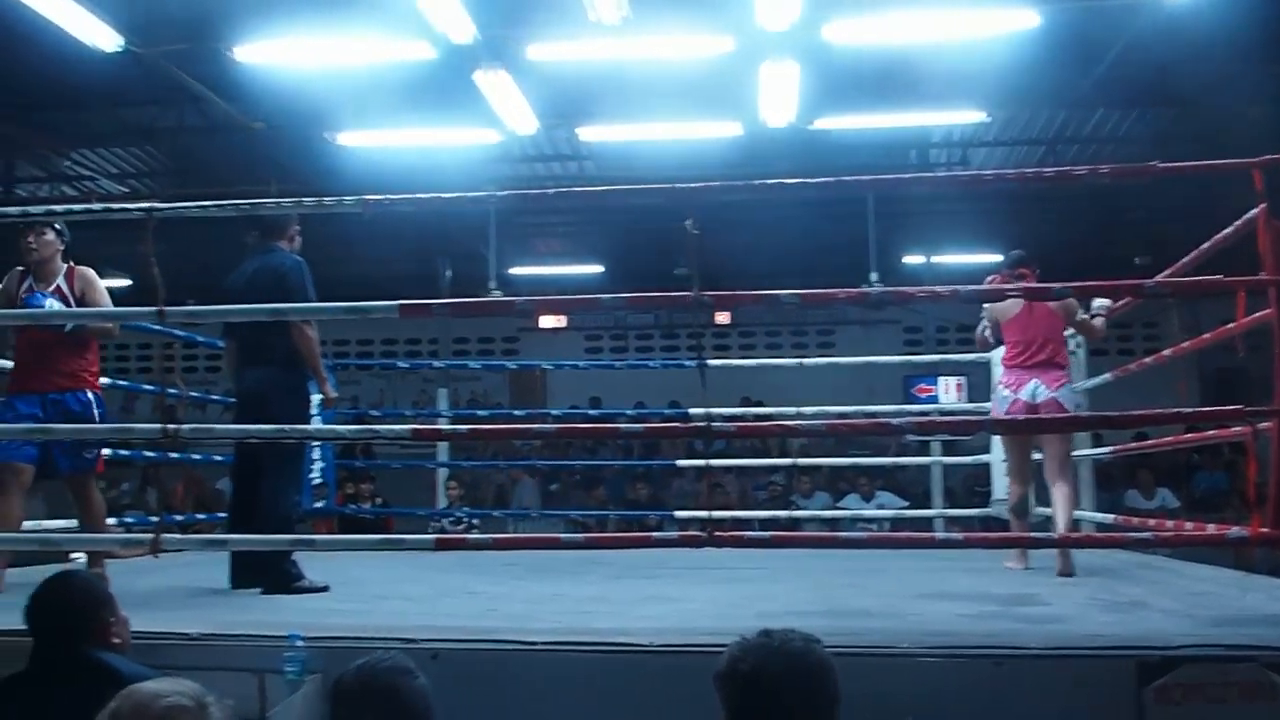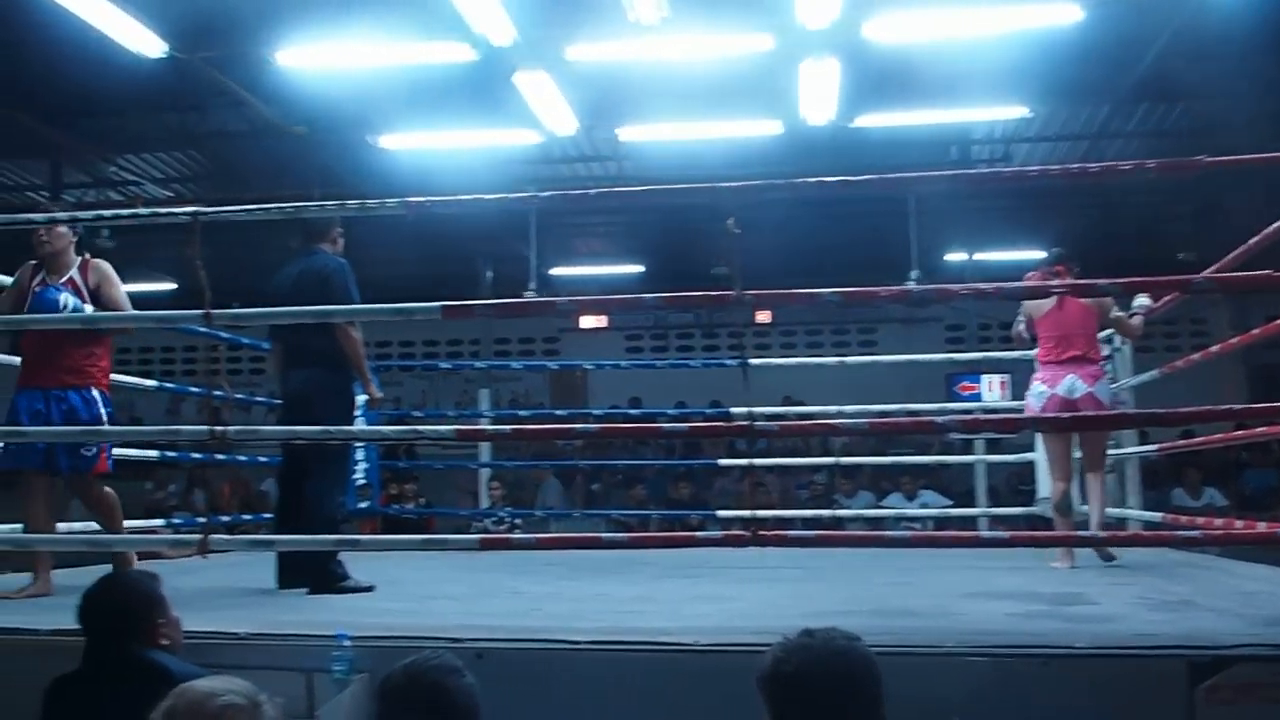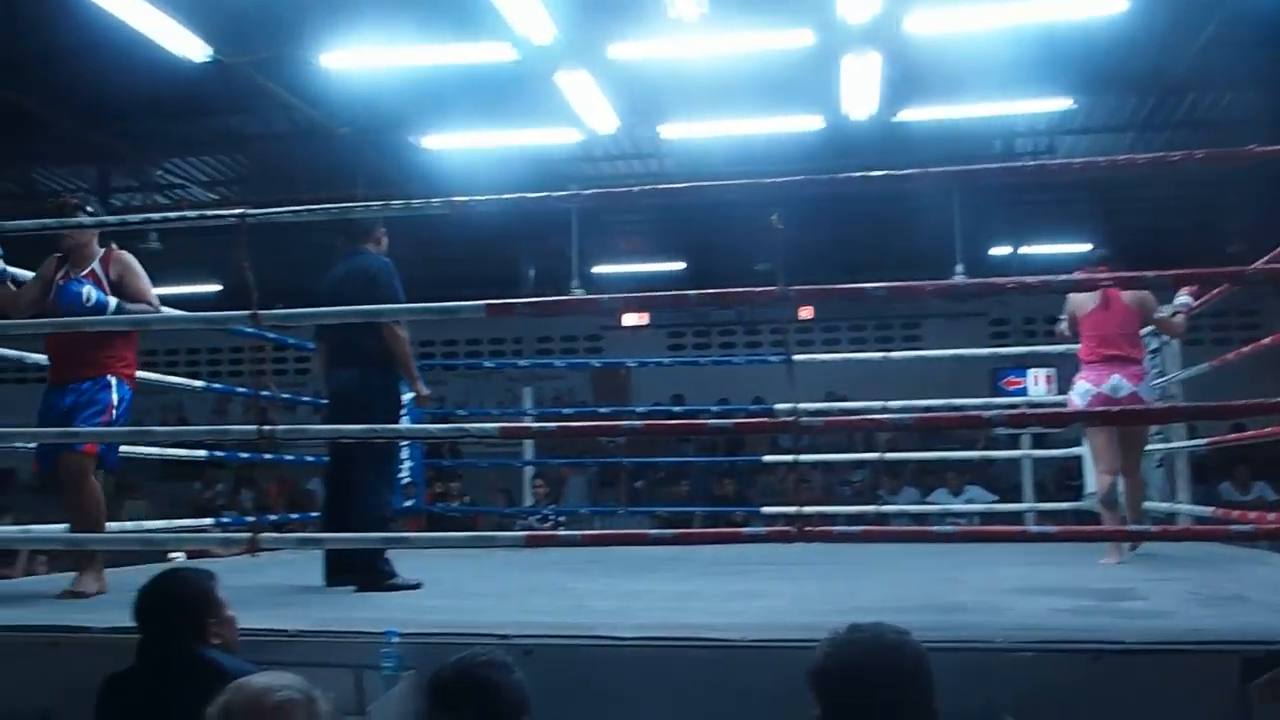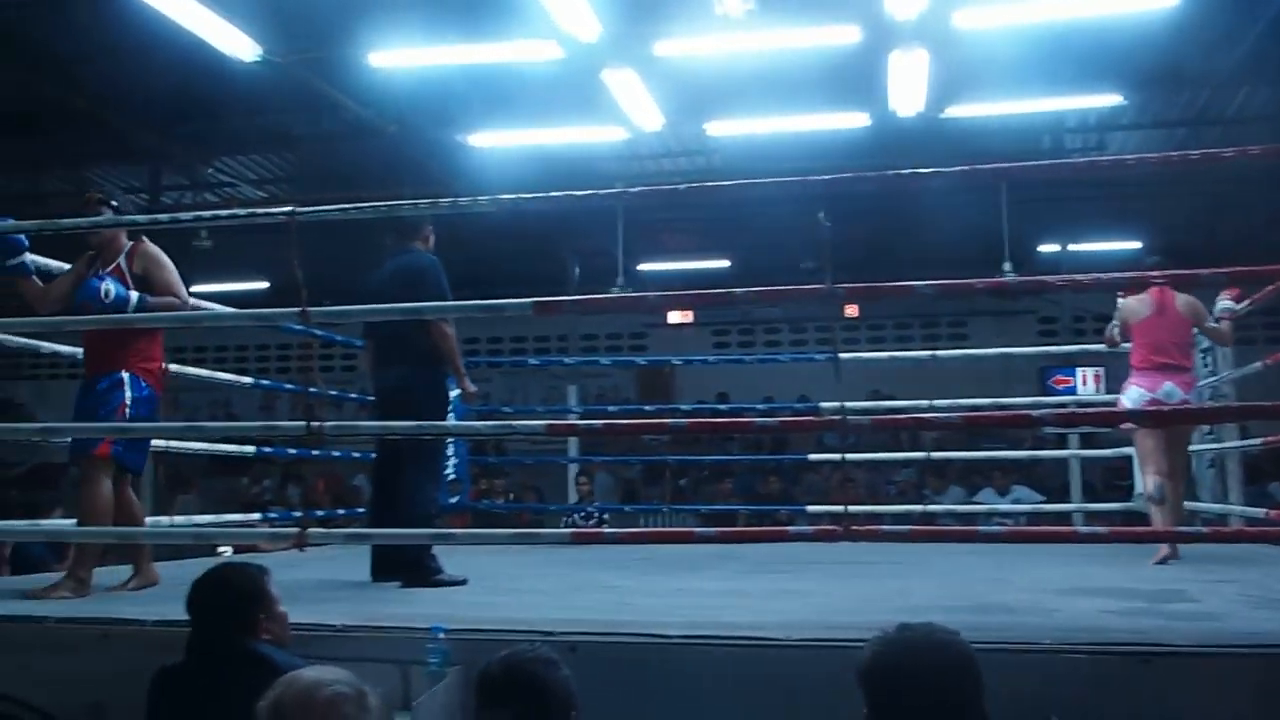
dt=0.2s
person 1, frame 1
left shoulder: (81, 277)
left elbow: (110, 325)
left wrist: (64, 318)
left hip: (74, 393)
left knee: (81, 482)
left ankle: (98, 564)
person 1, frame 2
left shoulder: (95, 269)
left wrist: (80, 311)
left hip: (83, 391)
right hip: (33, 391)
left knee: (88, 480)
right knee: (35, 482)
left ankle: (122, 553)
right ankle: (42, 577)
person 1, frame 3
left shoulder: (118, 262)
right shoulder: (54, 268)
left elbow: (152, 312)
left wrist: (105, 305)
left hip: (105, 382)
right hip: (62, 385)
left knee: (78, 465)
right knee: (76, 471)
left ankle: (89, 569)
right ankle: (92, 571)
person 1, frame 4
left shoulder: (146, 256)
right shoulder: (90, 267)
left elbow: (182, 303)
left wrist: (127, 299)
left hip: (133, 377)
right hip: (99, 380)
left knee: (96, 467)
right knee: (113, 474)
left ankle: (77, 578)
right ankle: (144, 567)
person 2, frame 1
left shoulder: (239, 275)
right shoulder: (291, 266)
left elbow: (231, 340)
right elbow: (302, 327)
right wrist: (322, 381)
left hip: (250, 385)
right hip: (283, 383)
left knee: (248, 475)
right knee: (281, 478)
left ankle: (246, 568)
right ankle: (279, 571)
person 2, frame 2
left shoulder: (284, 277)
right shoulder: (334, 267)
left elbow: (277, 341)
right elbow: (346, 328)
right wrist: (367, 381)
left hip: (295, 385)
right hip: (328, 383)
left knee: (294, 475)
right knee: (327, 477)
left ankle: (293, 568)
right ankle: (325, 571)
person 2, frame 3
left shoulder: (331, 278)
right shoulder: (379, 267)
left elbow: (322, 341)
right elbow: (392, 327)
right wrist: (414, 379)
left hip: (340, 384)
right hip: (374, 382)
left knee: (342, 474)
right knee: (375, 476)
left ankle: (340, 565)
right ankle: (372, 569)
person 2, frame 4
left shoulder: (378, 276)
right shoulder: (426, 265)
left elbow: (370, 338)
right elbow: (439, 324)
right wrist: (461, 375)
left hip: (388, 381)
right hip: (422, 379)
left knee: (388, 470)
right knee: (422, 472)
left ankle: (386, 561)
right ankle: (418, 564)
person 3, frame 1
left shoulder: (998, 304)
right shoulder: (1060, 298)
left elbow: (982, 341)
right elbow: (1096, 332)
right wrist: (1101, 309)
left hip: (1014, 388)
right hip: (1054, 387)
left knee: (1019, 476)
right knee: (1059, 474)
left ankle: (1020, 553)
right ankle: (1062, 537)
person 3, frame 2
left shoulder: (1033, 301)
right shoulder: (1095, 296)
left elbow: (1019, 336)
right elbow: (1132, 330)
right wrist: (1141, 307)
left hip: (1050, 384)
right hip: (1090, 382)
left knee: (1060, 473)
right knee: (1095, 467)
left ankle: (1066, 552)
right ankle: (1098, 533)
person 3, frame 3
left shoulder: (1077, 299)
right shoulder: (1138, 296)
left elbow: (1063, 333)
right elbow: (1176, 329)
right wrist: (1183, 304)
left hip: (1093, 383)
right hip: (1132, 382)
left knee: (1106, 468)
right knee: (1132, 465)
left ankle: (1115, 546)
person 3, frame 4
left shoulder: (1130, 304)
right shoulder: (1189, 304)
left elbow: (1111, 339)
right elbow: (1224, 337)
right wrist: (1226, 309)
left hip: (1143, 390)
right hip: (1181, 389)
left knee: (1152, 471)
right knee: (1176, 471)
left ankle: (1163, 542)
right ankle: (1172, 542)
